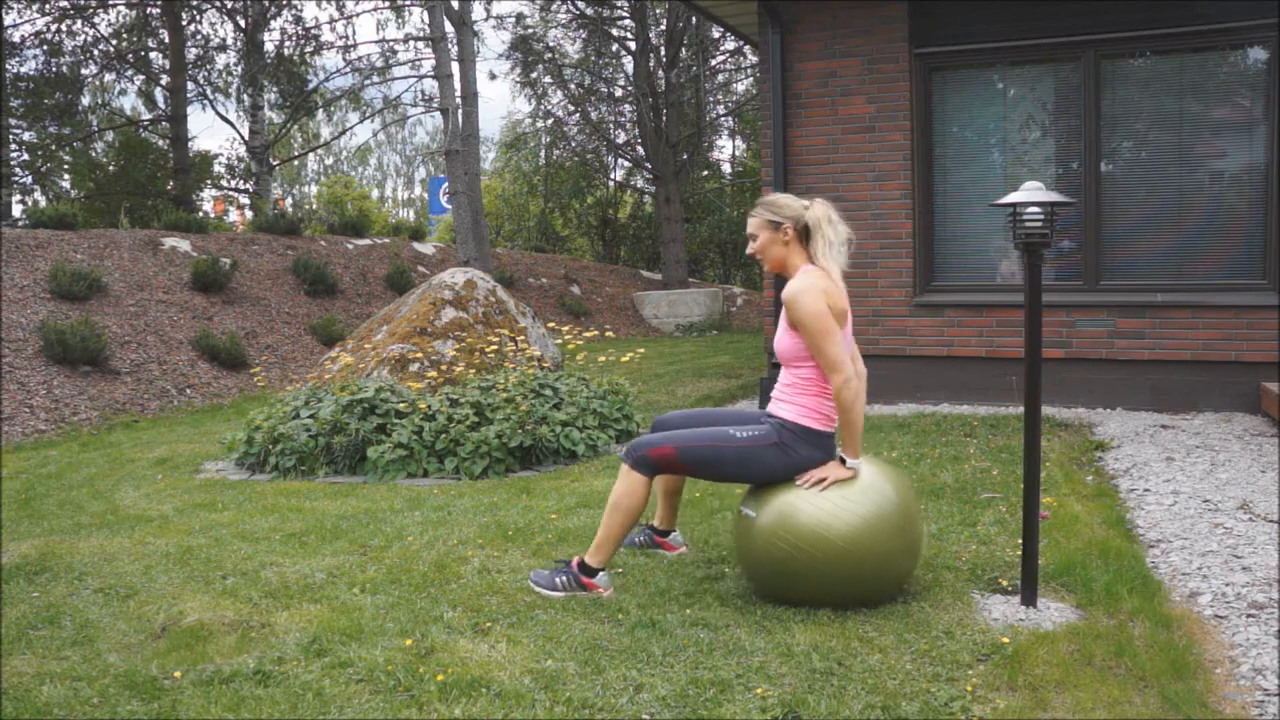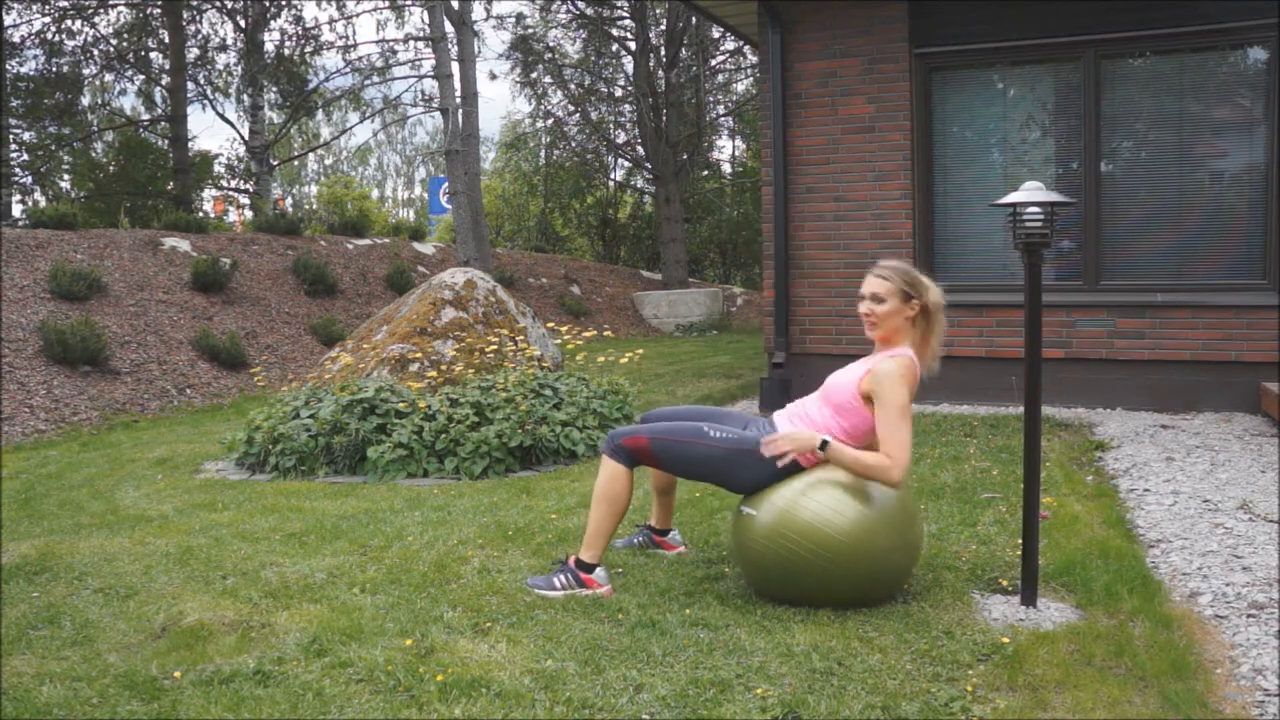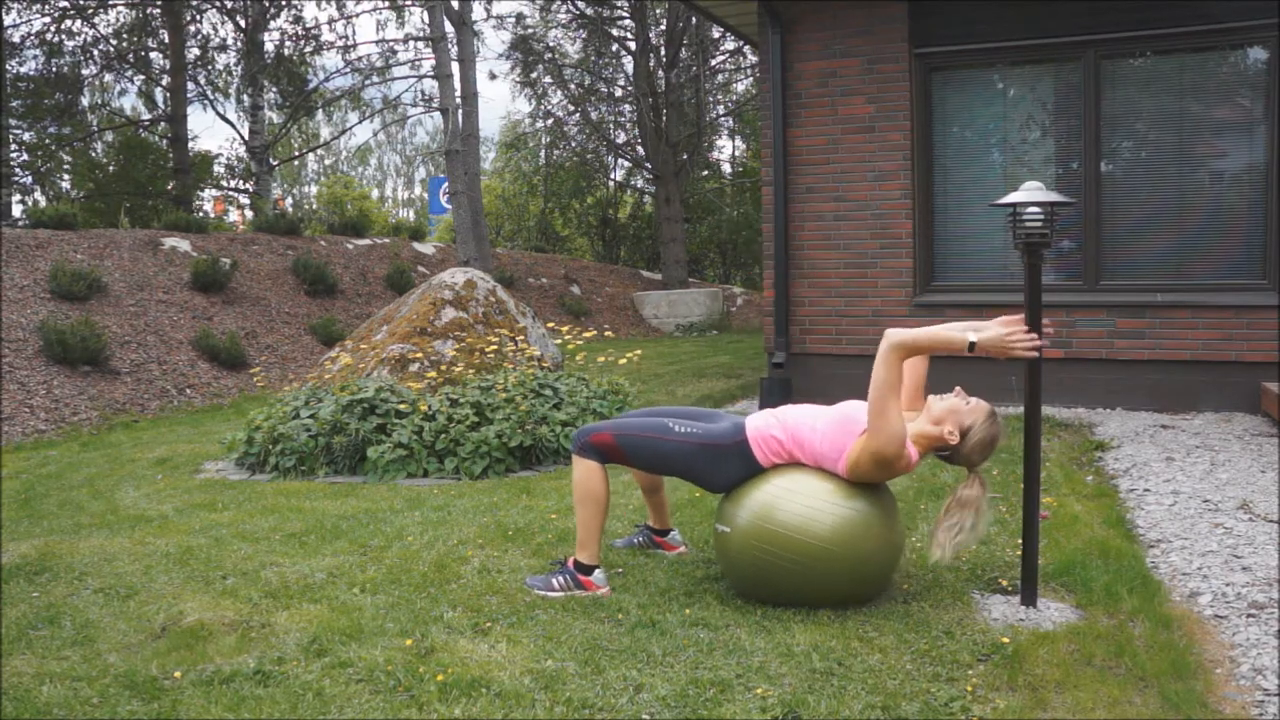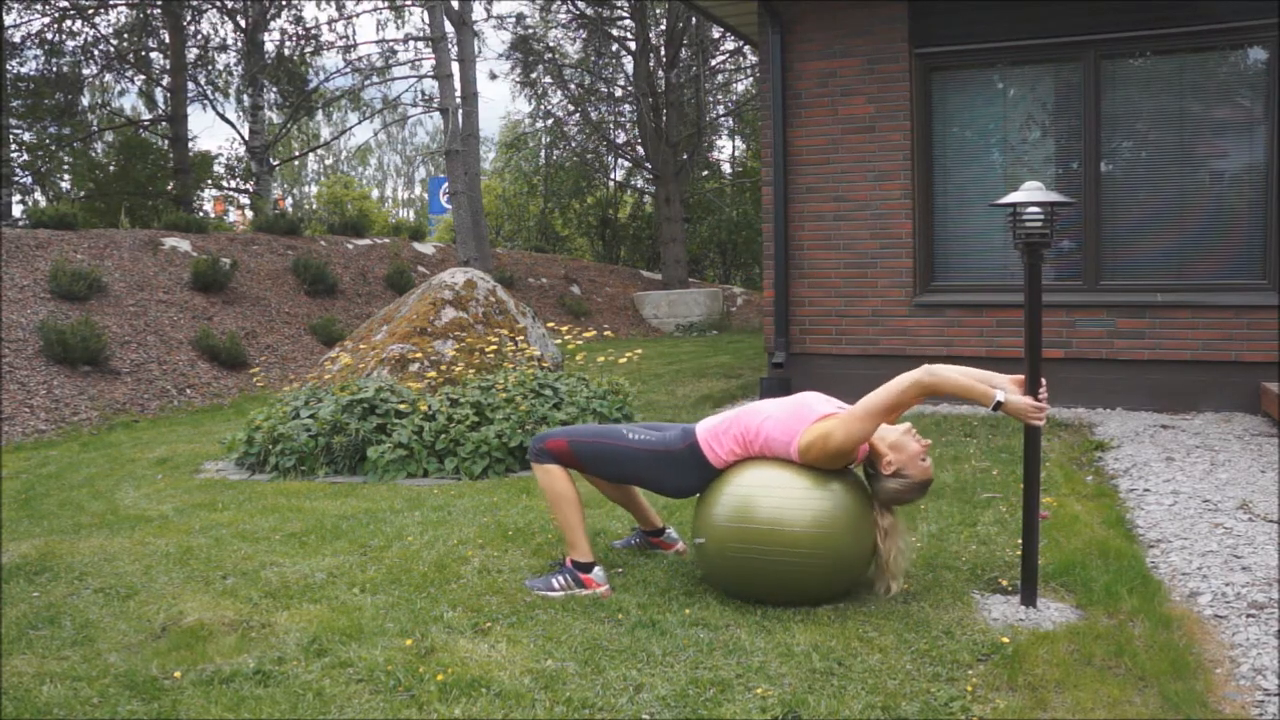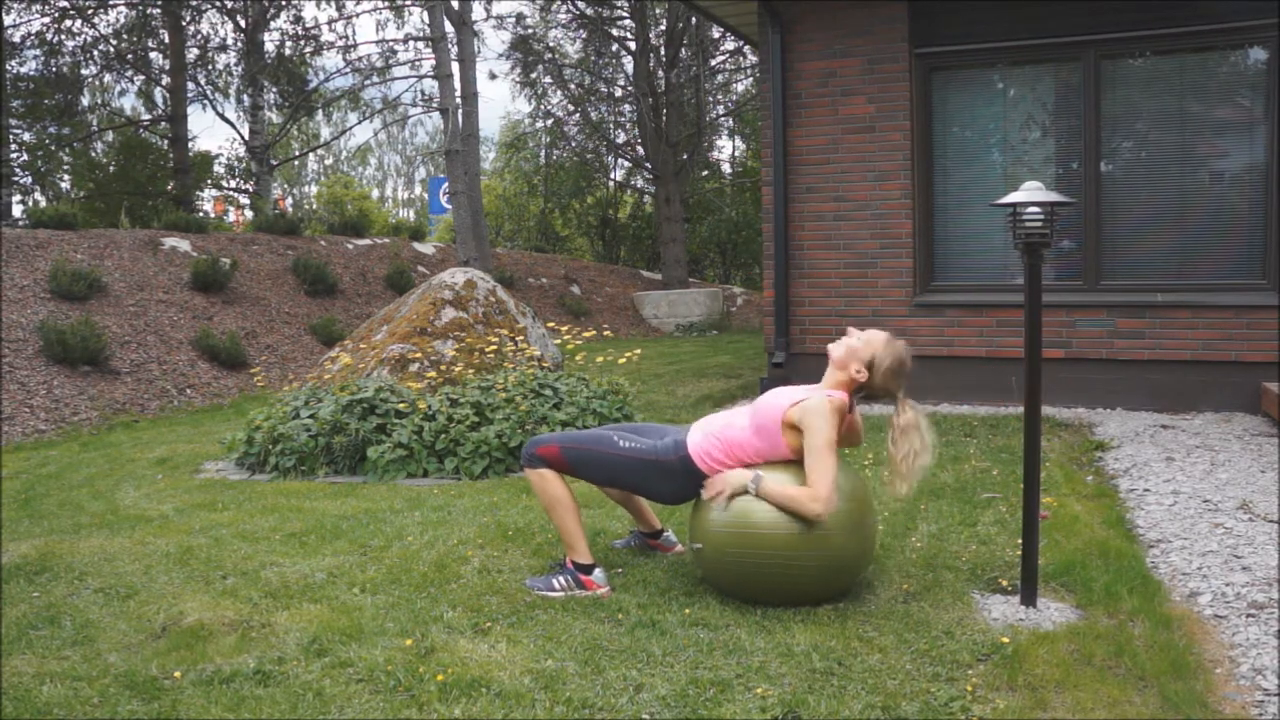
dt=1s
person 1, frame 1
left shoulder: (803, 290)
right shoulder: (815, 283)
left elbow: (842, 381)
right elbow: (856, 372)
left wrist: (849, 462)
right wrist: (848, 446)
left hip: (790, 443)
right hip: (786, 429)
left knee: (642, 454)
right knee: (664, 427)
left ankle: (589, 571)
right ankle: (663, 532)
person 1, frame 2
left shoulder: (891, 370)
right shoulder: (893, 357)
left elbow: (895, 470)
right elbow: (860, 425)
left wrist: (819, 444)
left hip: (760, 456)
right hip: (766, 432)
left knee: (619, 446)
right knee: (647, 422)
left ankle: (586, 573)
right ankle: (662, 534)
person 1, frame 3
left shoulder: (887, 454)
right shoulder: (911, 426)
left elbow: (894, 342)
right elbow: (912, 347)
left wrist: (975, 338)
right wrist: (981, 331)
left hip: (734, 450)
right hip: (747, 428)
left knee: (588, 442)
right knee: (631, 421)
left ankle: (585, 573)
right ankle: (662, 533)
person 1, frame 4
left shoulder: (839, 445)
right shoulder: (863, 434)
right elbow: (926, 376)
right wrist: (1005, 382)
left hip: (689, 456)
right hip: (698, 440)
left knee: (546, 448)
right knee: (585, 447)
left ankle: (582, 572)
right ankle: (656, 533)
person 1, frame 5
left shoulder: (822, 405)
right shoulder: (837, 395)
left elbow: (819, 504)
right elbow: (855, 437)
left wrist: (749, 479)
left hip: (681, 468)
right hip: (689, 444)
left knee: (539, 453)
right knee: (589, 440)
left ankle: (583, 572)
right ankle: (654, 535)
